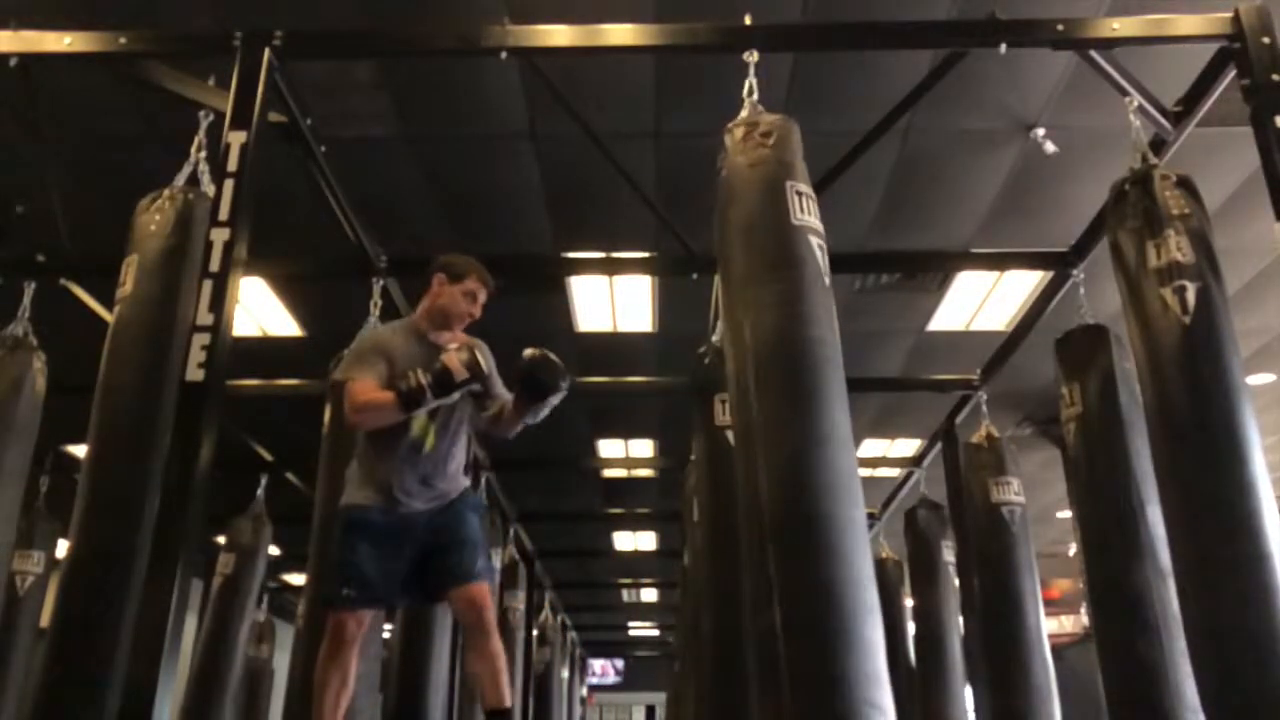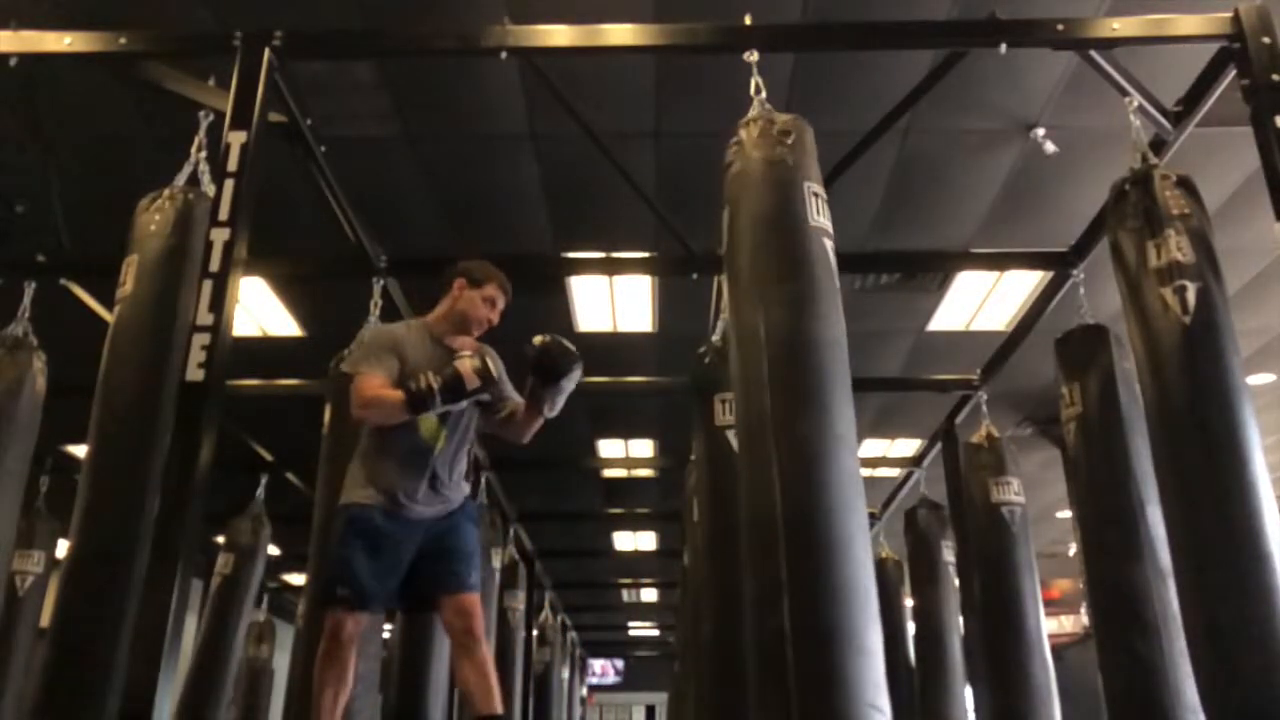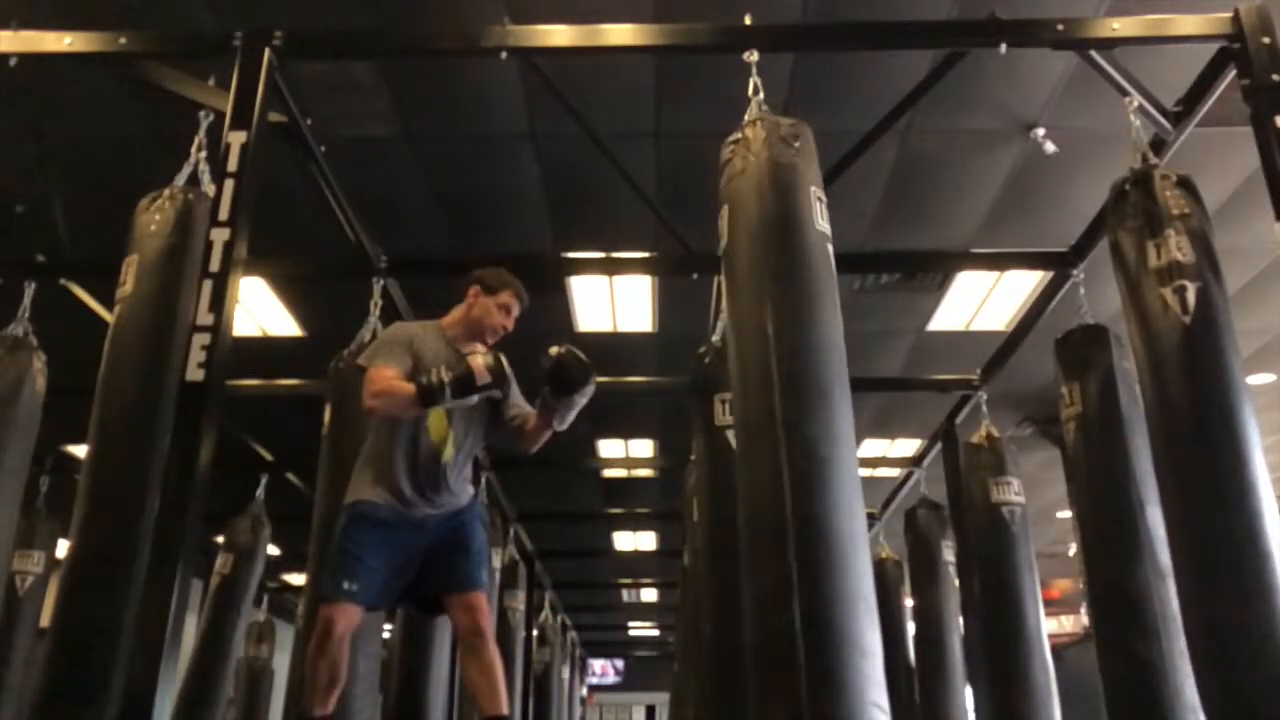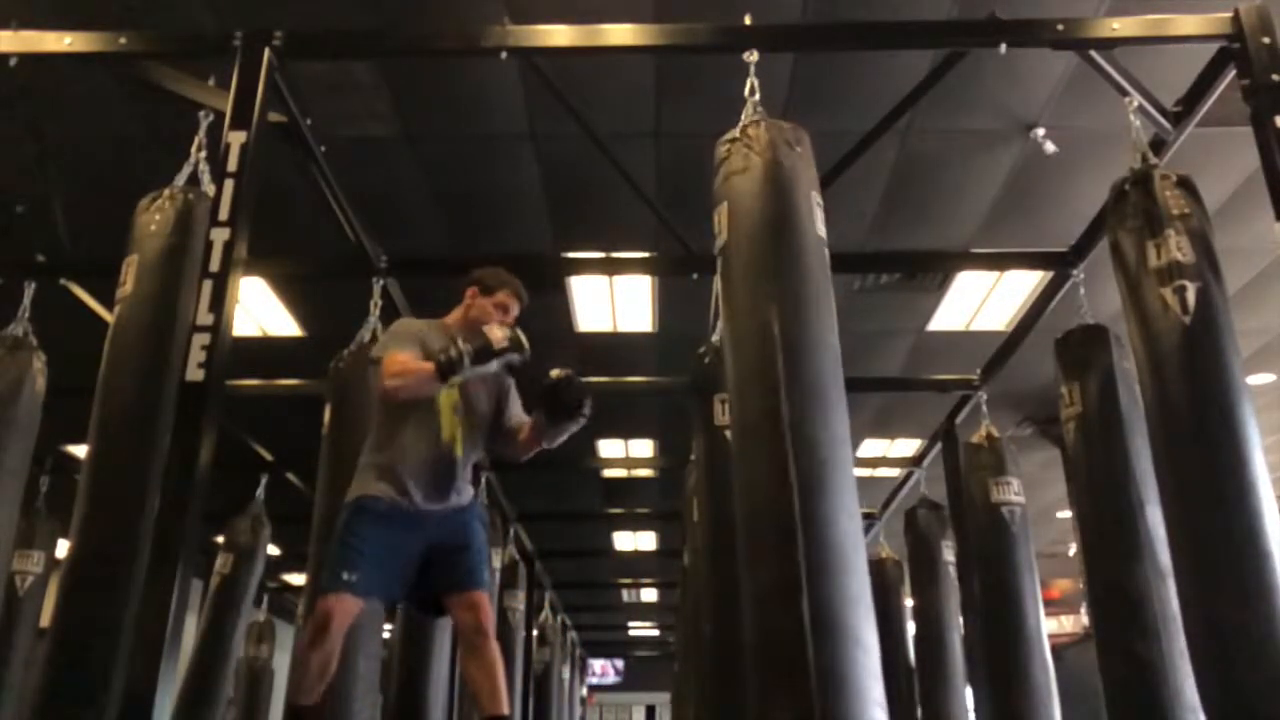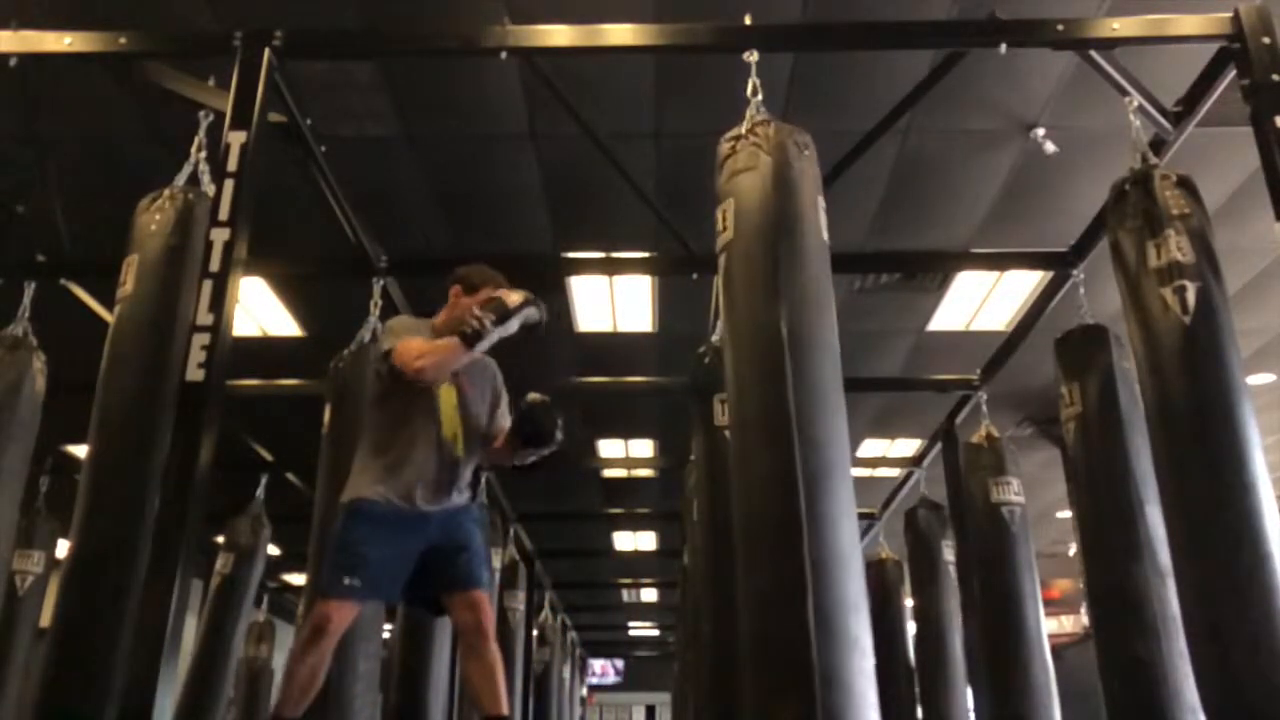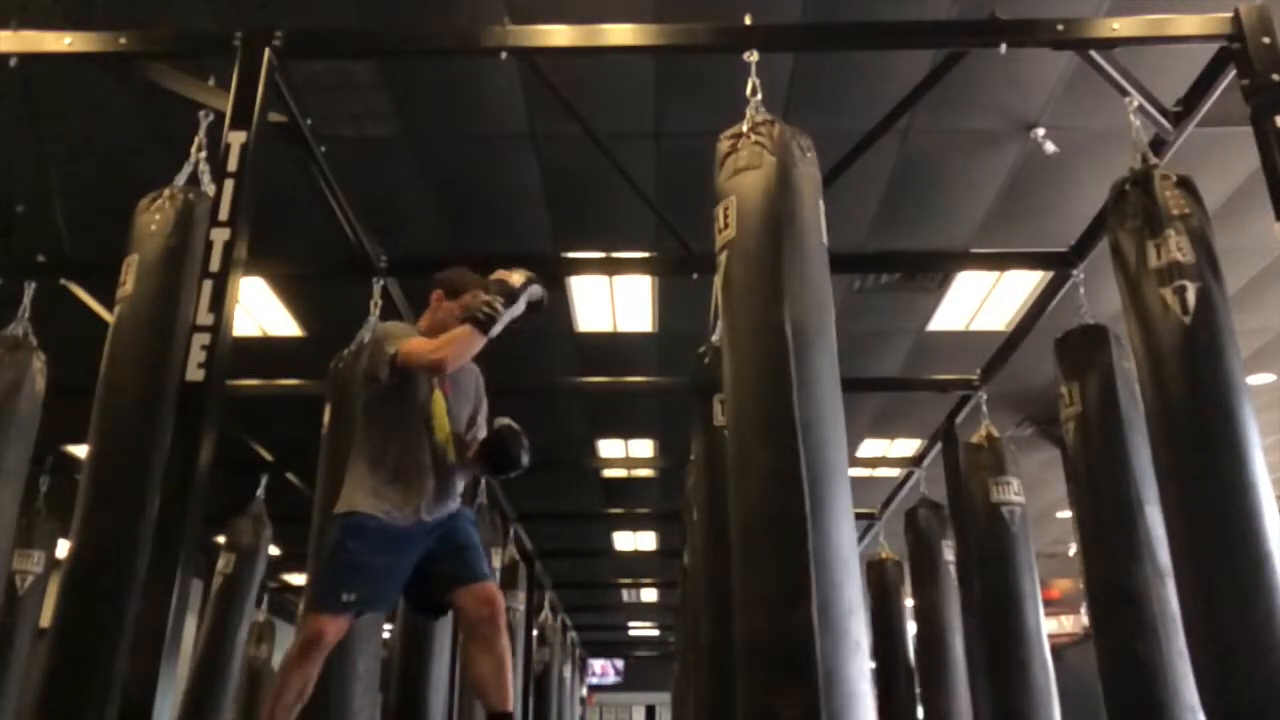
dt=0.2s
person 1, frame 1
left shoulder: (475, 353)
right shoulder: (379, 342)
left elbow: (504, 422)
right elbow: (358, 410)
left wrist: (536, 395)
right wrist: (433, 385)
left hip: (447, 503)
right hip: (377, 505)
left knee: (478, 612)
right knee: (345, 626)
person 1, frame 2
left shoulder: (485, 361)
right shoulder: (390, 338)
left elbow: (518, 429)
right elbow: (365, 405)
left wrist: (549, 388)
right wrist: (442, 390)
left hip: (446, 511)
right hip: (377, 507)
left knee: (468, 623)
right knee: (342, 627)
person 1, frame 3
left shoulder: (492, 368)
right shoulder: (407, 337)
left elbow: (528, 439)
right elbow: (376, 396)
left wrist: (561, 399)
right wrist: (452, 385)
left hip: (451, 512)
right hip: (382, 506)
left knee: (476, 624)
right knee: (335, 622)
person 1, frame 4
left shoulder: (497, 371)
right shoulder: (412, 332)
left elbow: (517, 446)
right elbow: (395, 381)
left wrist: (555, 420)
right wrist: (470, 355)
left hip: (453, 510)
right hip: (385, 501)
left knee: (478, 622)
right knee: (330, 615)
person 1, frame 5
left shoulder: (487, 371)
right shoulder: (404, 329)
left elbow: (497, 450)
right elbow: (421, 365)
left wrist: (529, 438)
right wrist: (490, 323)
left hip: (450, 510)
right hip: (382, 503)
left knee: (478, 621)
right knee: (327, 620)
person 1, frame 6
left shoulder: (471, 376)
right shoulder: (391, 336)
right elbow: (439, 359)
left wrist: (500, 450)
right wrist: (497, 307)
left hip: (442, 517)
right hip: (375, 515)
left knee: (487, 610)
right knee: (319, 633)
